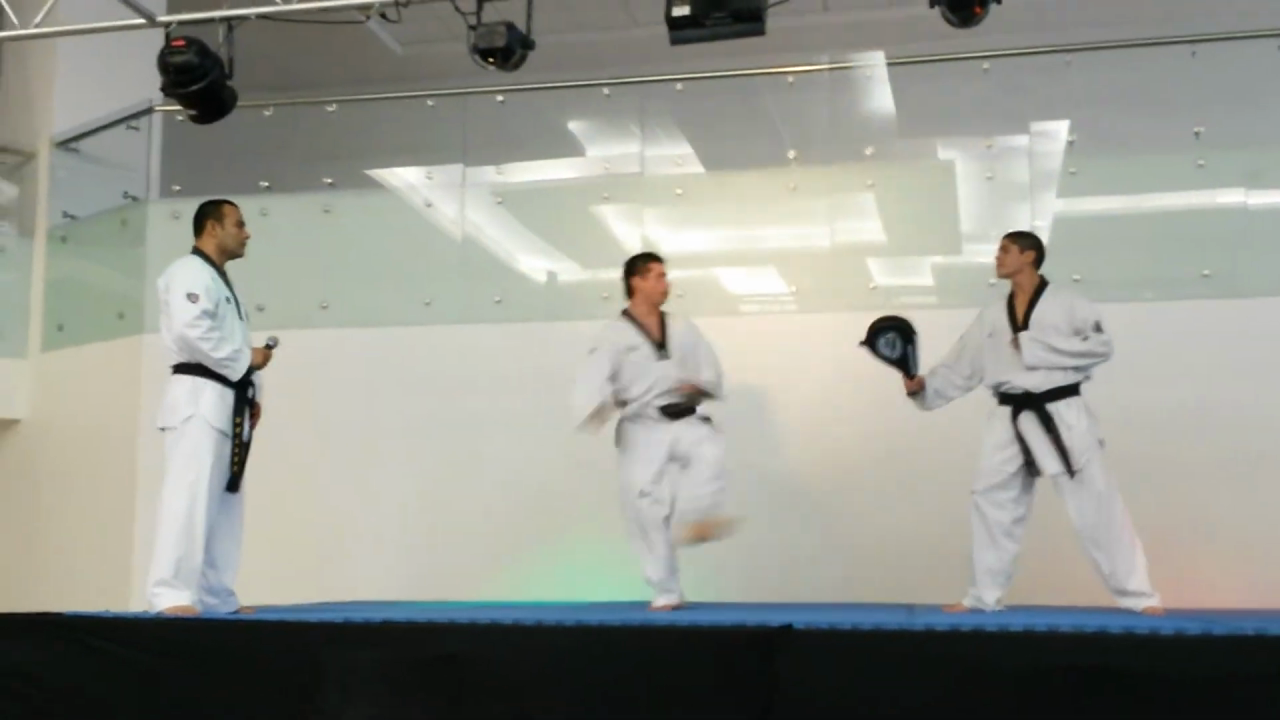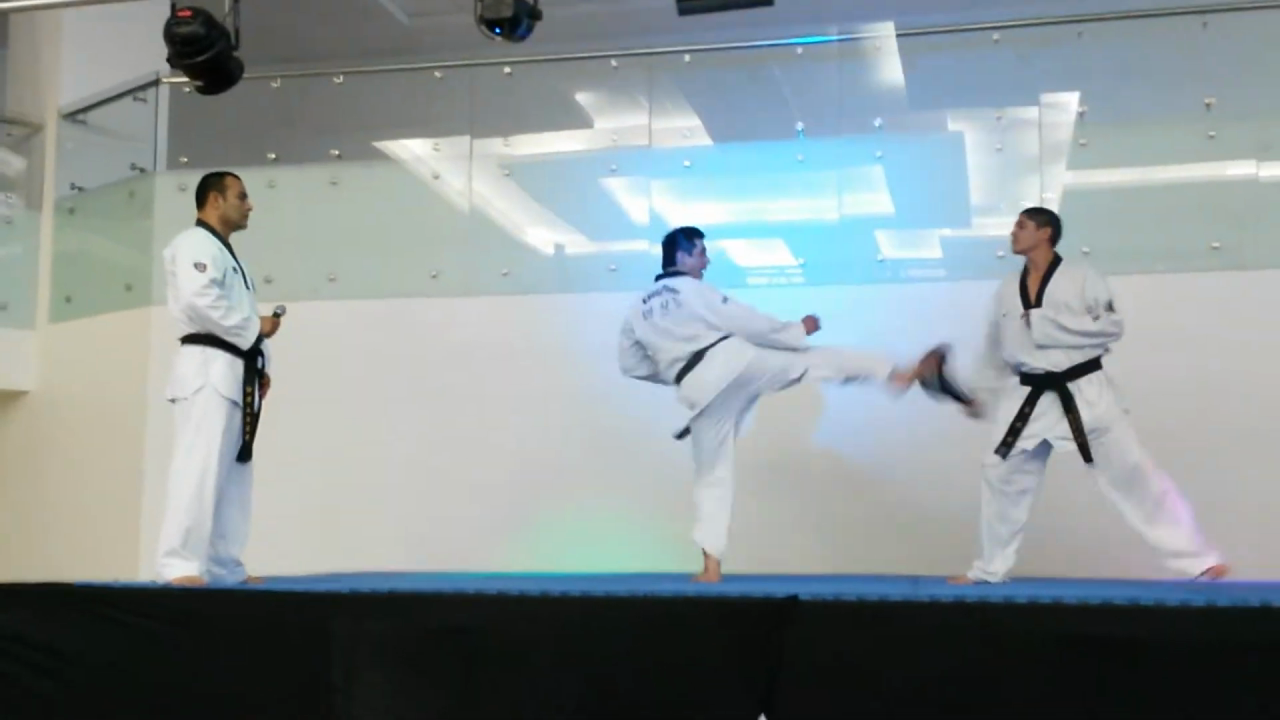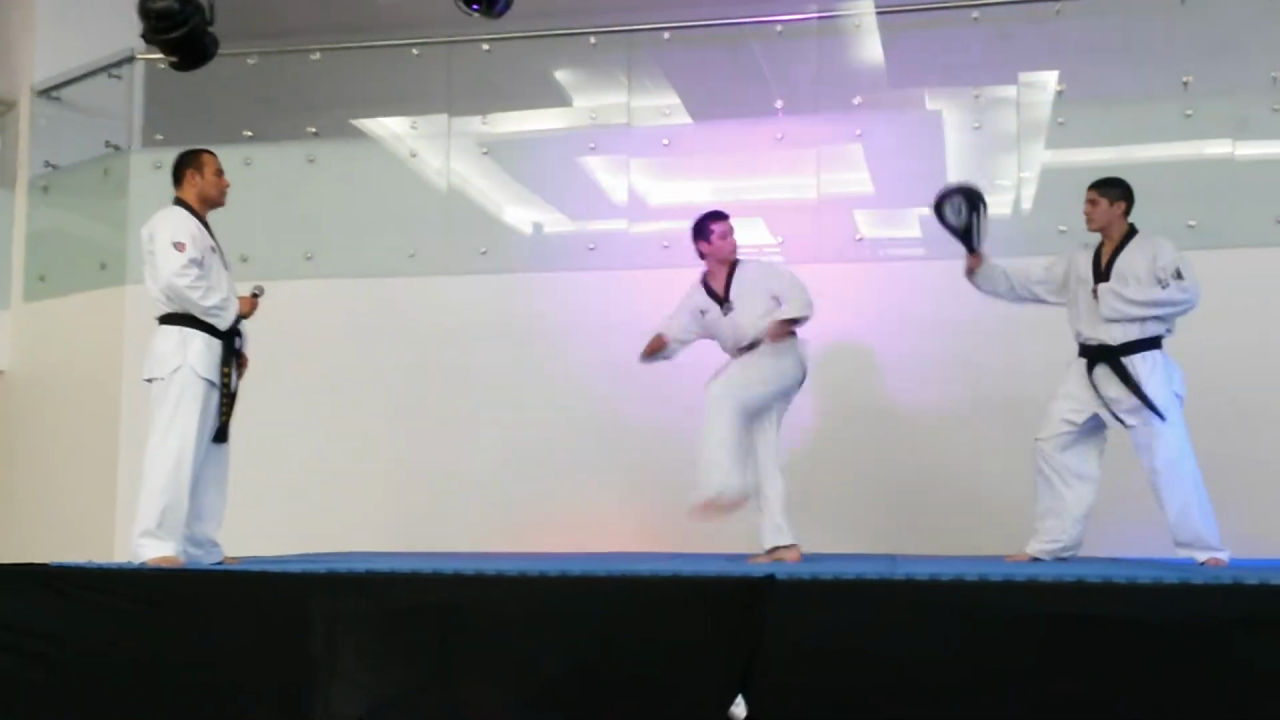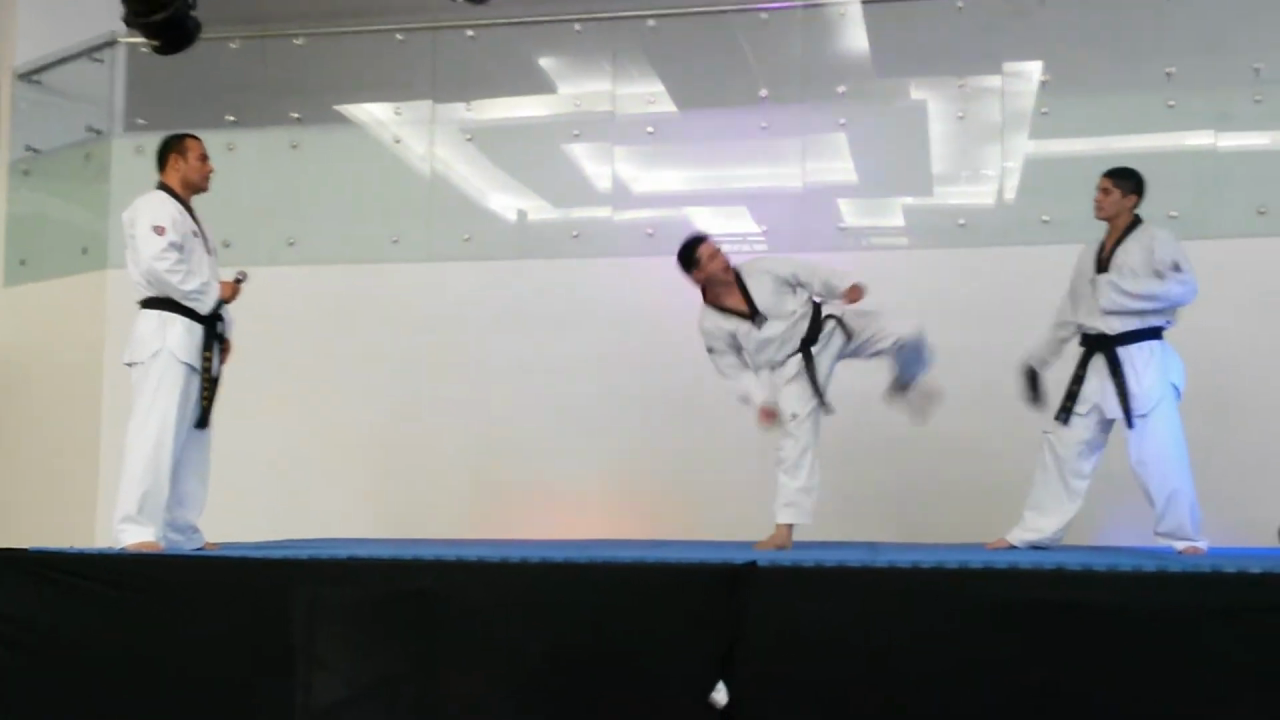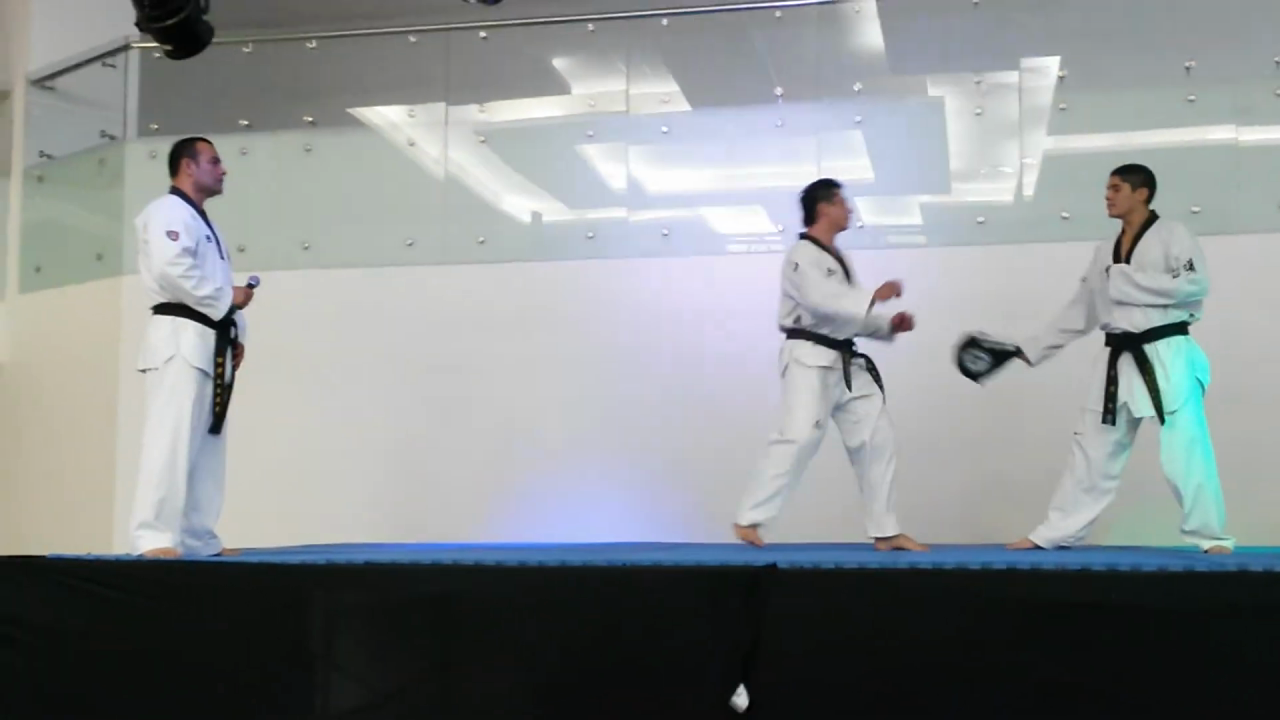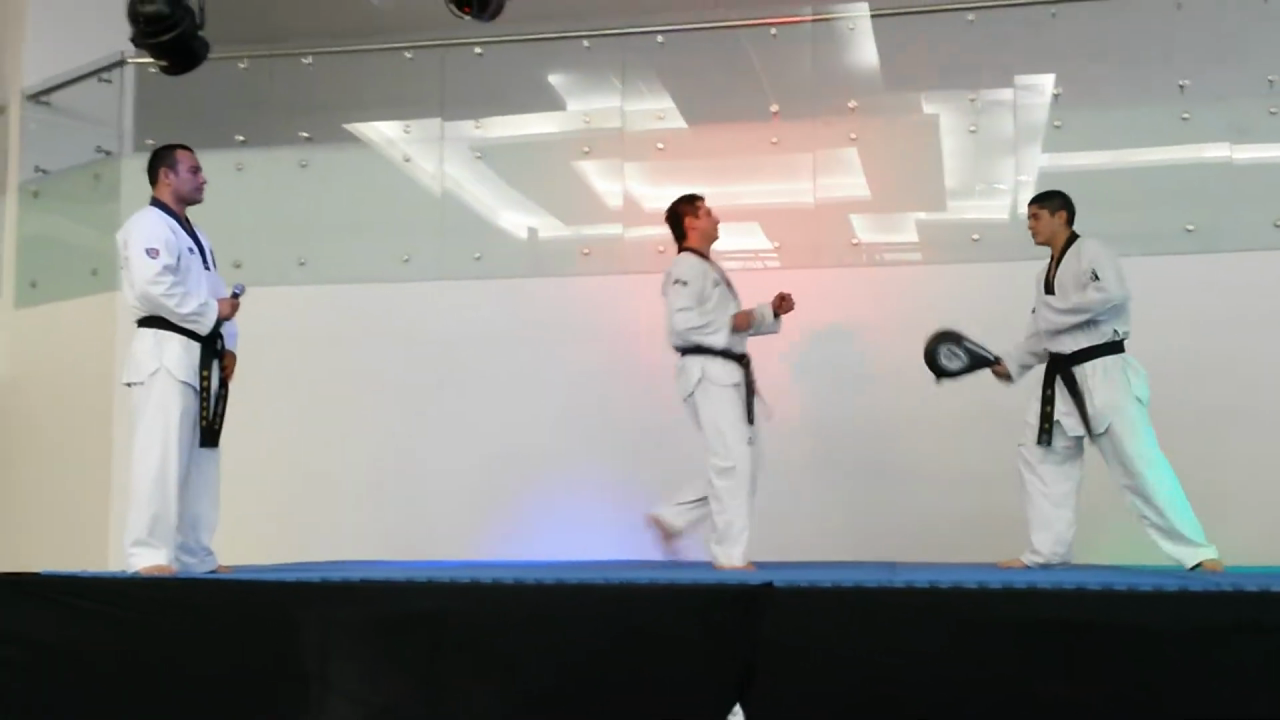
dt=0.5s
person 1, frame 1
left shoulder: (222, 283)
right shoulder: (190, 272)
right elbow: (190, 331)
left wrist: (251, 393)
right wrist: (246, 360)
left hip: (226, 403)
right hip: (199, 400)
left knee: (224, 502)
right knee: (189, 496)
left ankle: (216, 595)
right ankle: (171, 595)
person 1, frame 2
left shoulder: (226, 254)
right shoulder: (195, 243)
right elbow: (199, 301)
left wrist: (259, 365)
right wrist: (256, 327)
left hip: (234, 372)
right hip: (208, 368)
left knee: (234, 471)
right knee: (200, 466)
left ankle: (224, 565)
right ankle: (180, 564)
person 1, frame 3
left shoulder: (203, 232)
right shoulder: (173, 223)
right elbow: (178, 281)
left wrist: (235, 346)
right wrist: (233, 308)
left hip: (211, 352)
right hip: (186, 349)
left knee: (209, 452)
right knee: (175, 447)
left ankle: (200, 546)
right ankle: (155, 545)
person 1, frame 4
left shoulder: (189, 218)
right shoulder: (155, 207)
right elbow: (158, 265)
left wrist: (220, 330)
right wrist: (215, 293)
left hip: (194, 337)
right hip: (167, 333)
left knee: (191, 437)
right knee: (156, 432)
left ankle: (180, 531)
right ankle: (136, 530)
person 1, frame 5
left shoulder: (203, 223)
right shoulder: (168, 212)
right elbow: (172, 269)
left wrist: (235, 333)
right wrist: (227, 299)
left hip: (209, 342)
right hip: (180, 339)
left knee: (206, 443)
right knee: (170, 438)
left ankle: (197, 537)
right ankle: (154, 537)
person 1, frame 6
left shoulder: (194, 235)
right shoulder: (148, 225)
left elbow: (213, 294)
right elbow: (152, 287)
left wrist: (226, 343)
right wrist: (210, 313)
left hip: (199, 357)
right hip: (165, 353)
left knee: (200, 457)
right knee: (161, 455)
left ankle: (193, 554)
right ankle: (148, 554)
person 2, frame 1
left shoulder: (1067, 302)
right shoulder: (991, 317)
left elbow: (1101, 346)
right elbow: (961, 368)
left wrist: (1035, 346)
right wrist: (923, 385)
left hip: (1062, 415)
right hip: (1012, 420)
left knee: (1097, 507)
right knee: (992, 503)
left ankle: (1138, 596)
right ankle: (983, 596)
person 2, frame 2
left shoulder: (1082, 277)
right shoulder: (1007, 291)
left elbow: (1111, 326)
right elbow: (997, 351)
left wrist: (1045, 323)
right wrist: (982, 396)
left hip: (1084, 391)
right hip: (1030, 397)
left knee: (1132, 471)
right knee: (1000, 474)
left ankle: (1196, 558)
right ankle: (990, 568)
person 2, frame 3
left shoulder: (1155, 249)
right shoulder: (1077, 262)
left elbow: (1184, 296)
right elbow: (1025, 285)
left wrist: (1114, 296)
right wrist: (981, 271)
left hip: (1142, 368)
right hip: (1090, 370)
left knee: (1169, 460)
right knee: (1054, 447)
left ankle: (1204, 547)
right ankle: (1053, 542)
person 2, frame 4
left shoulder: (1156, 240)
right shoulder: (1092, 253)
left elbow: (1180, 290)
right elbow: (1071, 312)
left wrist: (1112, 289)
right wrist: (1039, 359)
left hip: (1143, 360)
right hip: (1096, 362)
left knee: (1159, 454)
right knee: (1065, 442)
left ankle: (1185, 536)
right ankle: (1034, 532)
person 2, frame 5
left shoulder: (1172, 234)
right shoulder: (1105, 251)
left elbow: (1195, 285)
right elbow: (1079, 310)
left wrist: (1129, 282)
right wrist: (1031, 348)
left hip: (1167, 355)
right hip: (1120, 359)
left knee: (1185, 451)
right knee: (1093, 448)
left ankle: (1211, 535)
right ankle: (1055, 533)
person 2, frame 6
left shoulder: (1090, 252)
right shoulder: (1050, 271)
left elbow: (1110, 296)
right elbow: (1042, 335)
left wrist: (1049, 309)
right wrist: (1011, 363)
left hip: (1104, 372)
right hip: (1061, 379)
left knee: (1139, 463)
right knee: (1038, 458)
left ankle: (1195, 550)
right ankle: (1046, 551)
person 3, frame 1
left shoulder: (682, 327)
right shoulder: (617, 334)
left elbow: (711, 371)
right elbow: (593, 385)
left wrist: (699, 387)
right wrist: (595, 411)
left hip: (684, 423)
right hip: (643, 430)
left knee: (710, 453)
right knee: (648, 513)
left ankle: (698, 519)
right ankle: (666, 594)
person 3, frame 2
left shoulder: (638, 311)
right shoulder: (695, 291)
left elbow: (630, 364)
right elbow: (749, 324)
right wrist: (800, 330)
left hip: (701, 390)
right hip: (735, 362)
left knee: (711, 477)
right knee: (814, 360)
left ankle: (712, 563)
right ankle: (892, 374)
person 3, frame 3
left shoulder: (756, 273)
right shoulder: (697, 297)
left elbow: (797, 296)
right elbow: (677, 333)
left wrist: (787, 321)
right wrist: (657, 344)
left hip: (777, 357)
right hip: (751, 367)
left knee: (720, 403)
right knee: (758, 456)
left ankle: (728, 488)
right ankle: (783, 544)
person 3, frame 4
left shoulder: (758, 269)
right shoulder: (710, 321)
left elbow: (812, 274)
right elbow: (732, 368)
left wrist: (844, 288)
right wrist: (760, 401)
left hip: (828, 329)
right hip: (795, 366)
left knee: (906, 343)
right knee: (796, 441)
left ankle: (904, 386)
right ankle: (784, 529)
person 3, frame 5
left shoulder: (838, 257)
right shoulder: (803, 255)
right elbow: (819, 301)
left wrist: (889, 323)
right wrist: (872, 297)
left hip: (847, 363)
right hip: (809, 360)
left knee: (876, 439)
right knee: (798, 438)
left ankle: (885, 531)
right ankle: (749, 517)
person 3, frame 6
left shoulder: (707, 269)
right shoulder: (686, 268)
left elbow: (726, 330)
right elbow: (683, 323)
left wrist: (771, 313)
right wrist: (731, 323)
left hip: (728, 375)
right hip: (709, 374)
left knee: (738, 460)
right knee: (732, 462)
left ankle: (670, 519)
right ankle: (731, 556)
